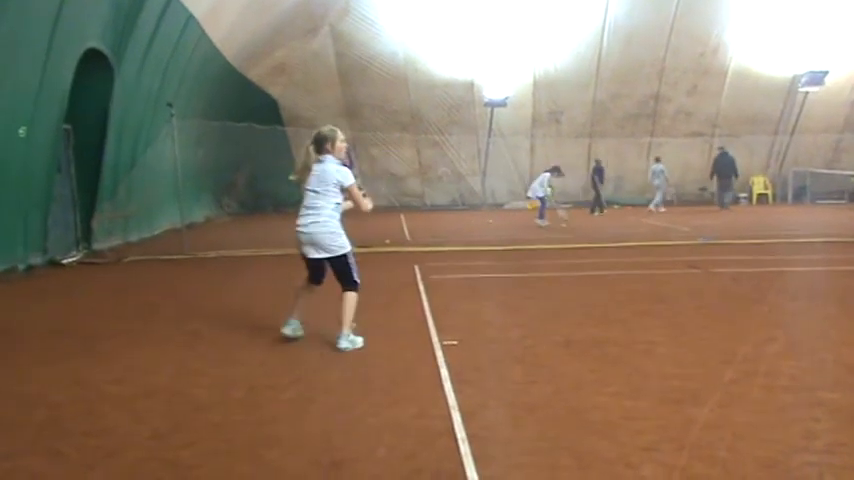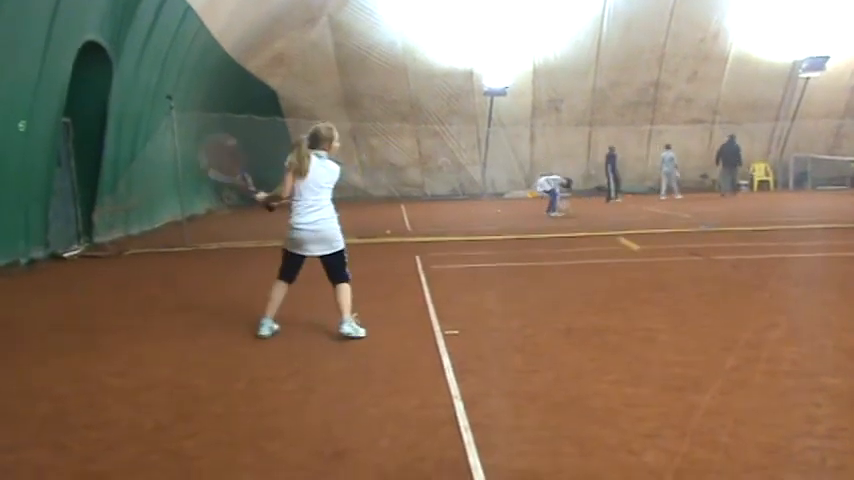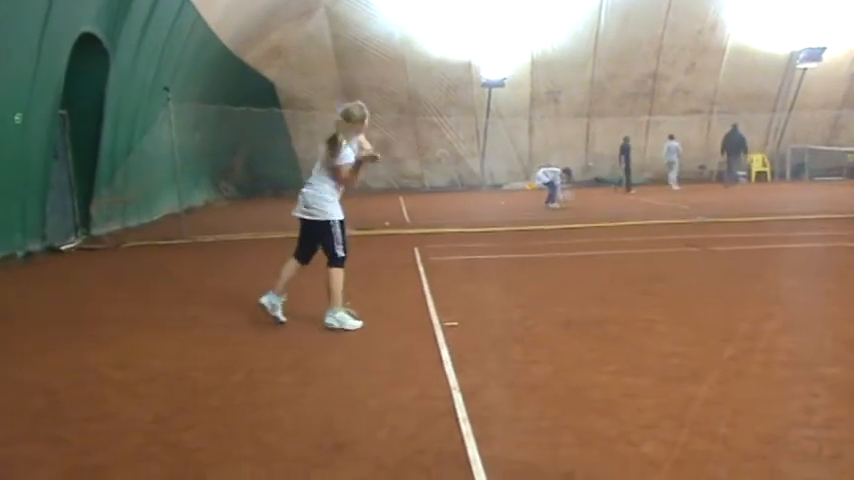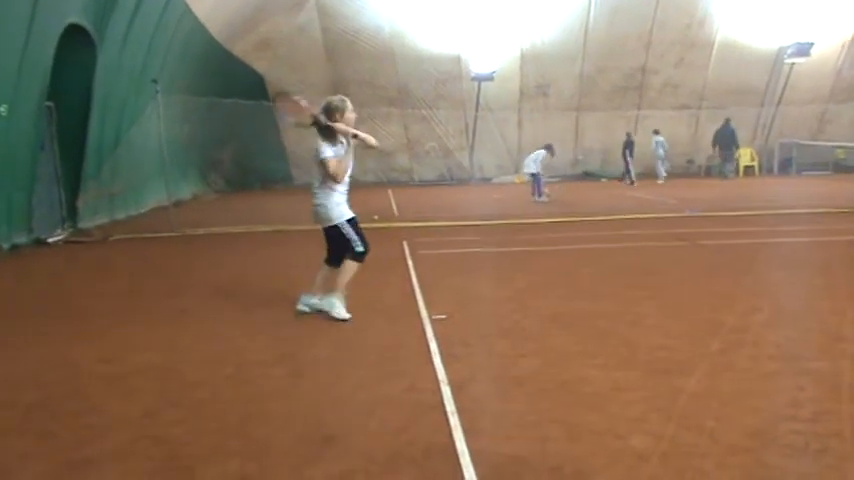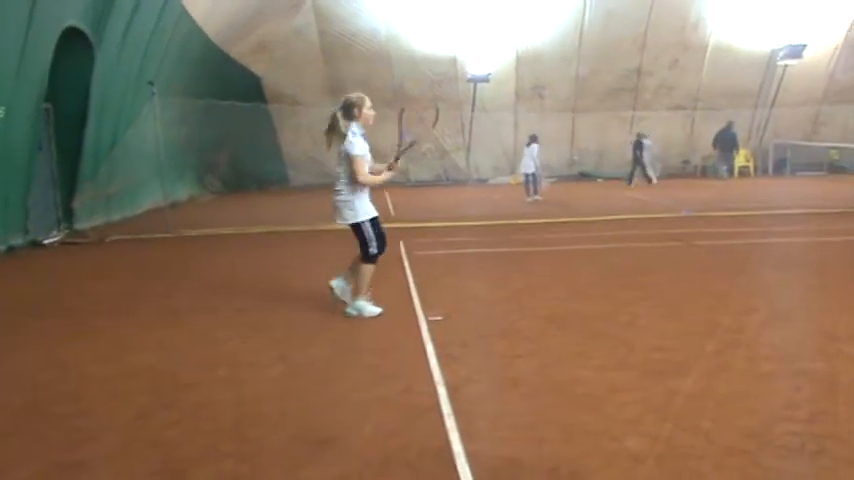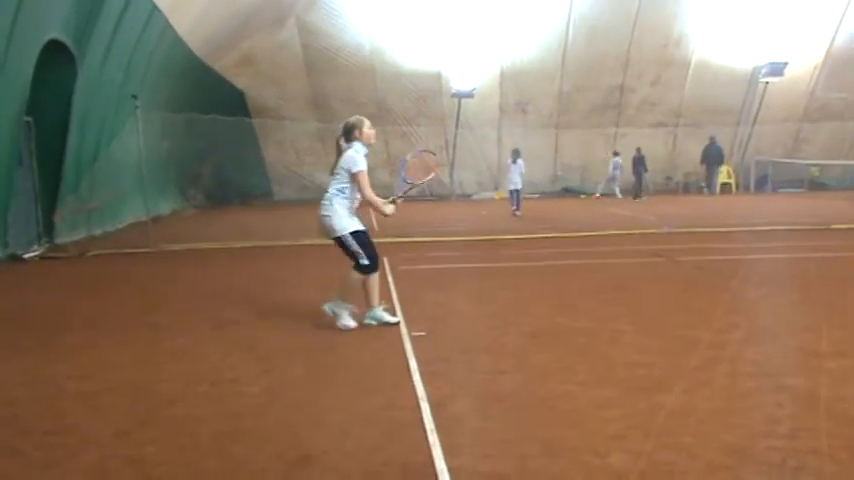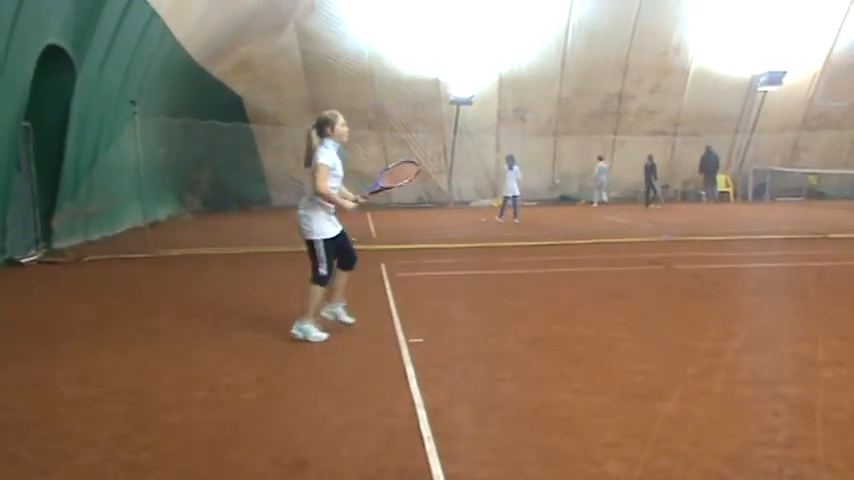
dt=0.4s
person 1, frame 1
left shoulder: (310, 171)
right shoulder: (341, 172)
right elbow: (363, 205)
left wrist: (350, 202)
right wrist: (366, 203)
left hip: (305, 234)
right hip: (329, 235)
left knee: (313, 279)
right knee: (351, 284)
left ankle: (293, 324)
right ankle: (346, 336)
person 1, frame 2
left shoulder: (294, 161)
right shoulder: (334, 169)
left elbow: (285, 193)
left wrist: (266, 197)
left hip: (300, 231)
right hip: (328, 231)
left knee: (285, 277)
right knee: (341, 278)
left ankle: (266, 323)
right ankle: (348, 323)
person 1, frame 3
left shoulder: (353, 137)
right shoulder: (343, 148)
left elbow: (369, 152)
right elbow: (347, 181)
left wrist: (368, 158)
right wrist: (360, 163)
left hip: (310, 201)
right hip: (325, 204)
left knee: (301, 255)
right knee: (337, 258)
left ankle: (274, 297)
right ankle: (335, 314)
person 1, frame 4
left shoulder: (345, 136)
right shoulder: (325, 144)
left elbow: (373, 143)
right elbow: (337, 177)
left wrist: (352, 132)
right wrist: (349, 149)
left hip: (335, 204)
right hip: (330, 205)
left knee: (336, 256)
right knee: (359, 249)
left ankle: (309, 299)
right ankle: (333, 298)
person 1, frame 5
left shoulder: (357, 136)
right shoulder: (354, 140)
left elbow: (368, 167)
right elbow: (363, 178)
left wrist: (387, 167)
right wrist: (385, 176)
left hip: (356, 200)
right hip: (353, 201)
left knee: (376, 244)
right knee: (372, 250)
left ankle: (343, 282)
right ankle: (358, 302)
person 1, frame 6
left shoulder: (354, 155)
right shoulder: (356, 157)
left elbow: (358, 193)
right elbow: (367, 195)
left wrist: (384, 202)
right wrist: (384, 209)
left hip: (345, 215)
right hip: (336, 215)
left knee: (371, 260)
right knee: (366, 261)
left ankle: (374, 311)
right ankle: (338, 305)
person 1, frame 7
left shoulder: (333, 153)
right shoulder: (325, 153)
left elbow: (336, 186)
right elbow: (320, 188)
left wrist: (352, 197)
right wrist: (343, 204)
left hip: (326, 217)
right hip: (315, 217)
left knee: (348, 257)
right knee: (323, 272)
left ankle: (335, 306)
right ankle: (304, 324)
